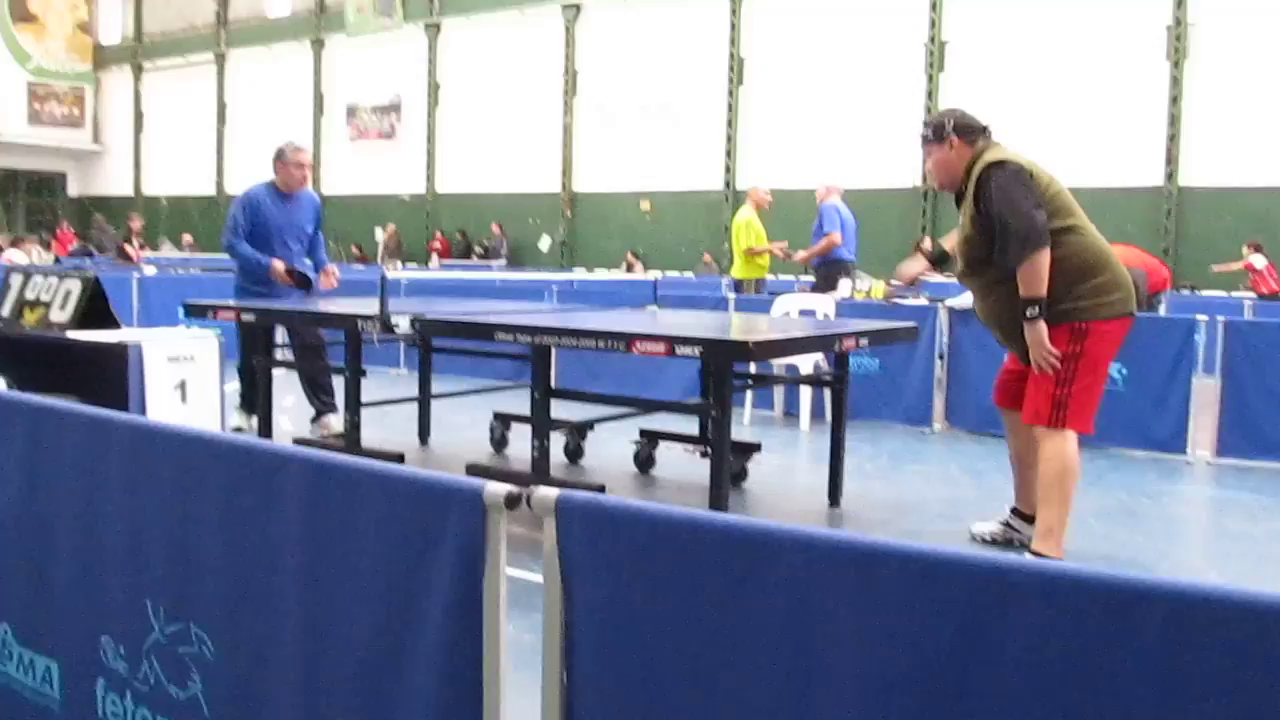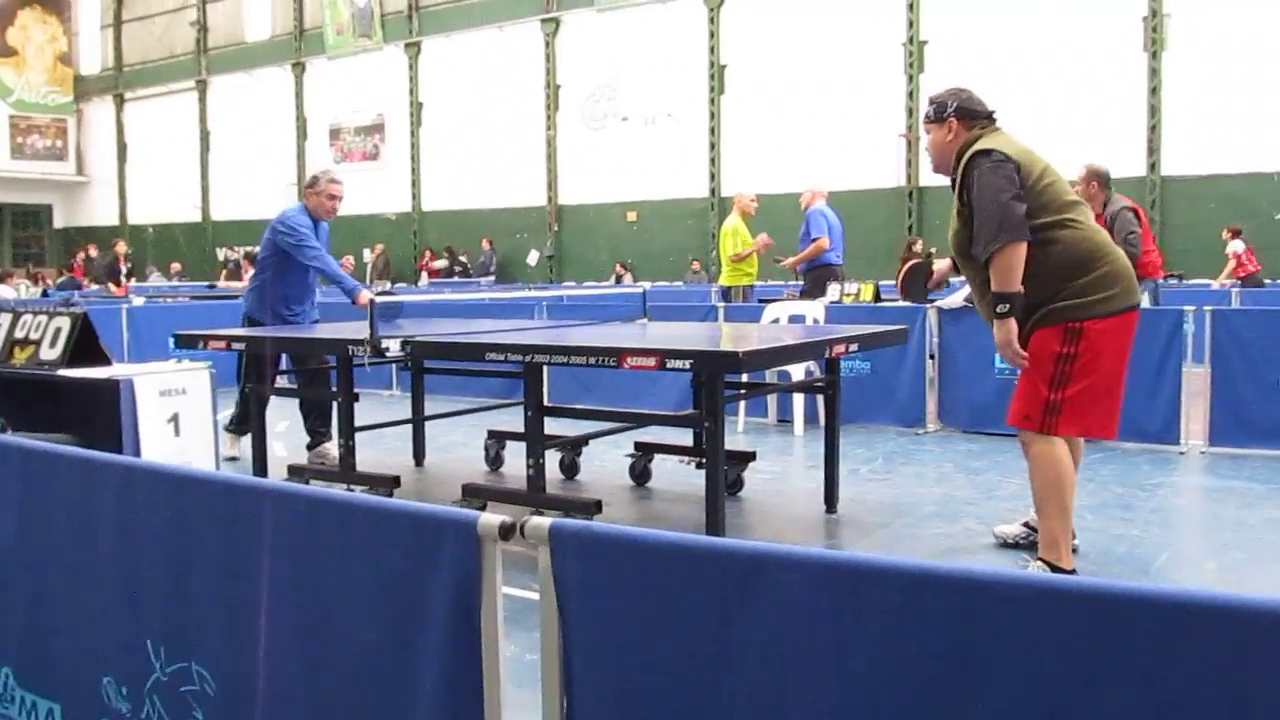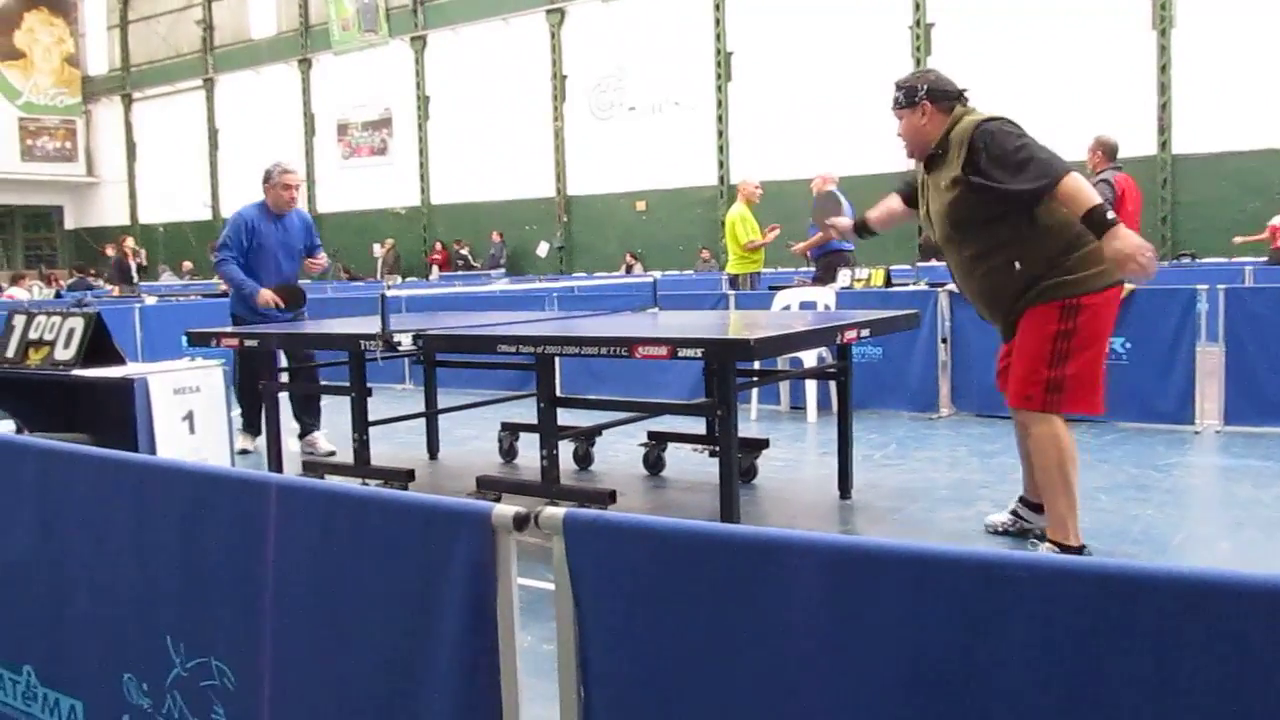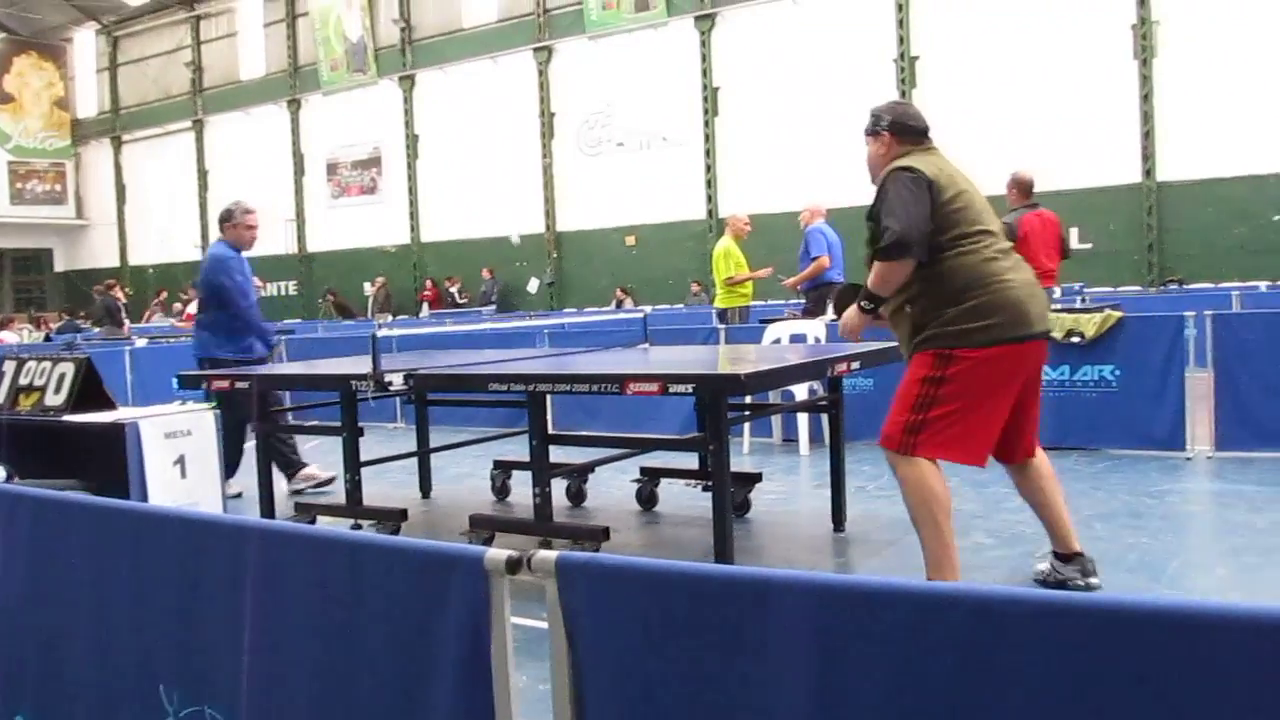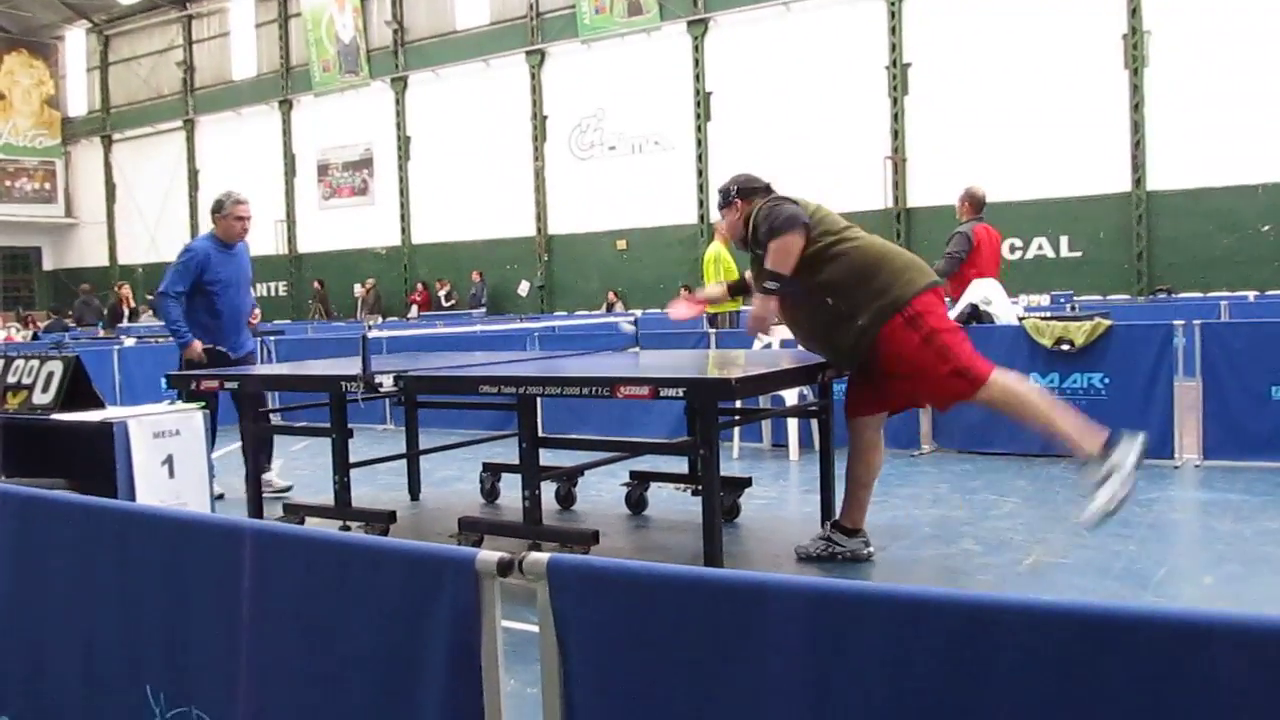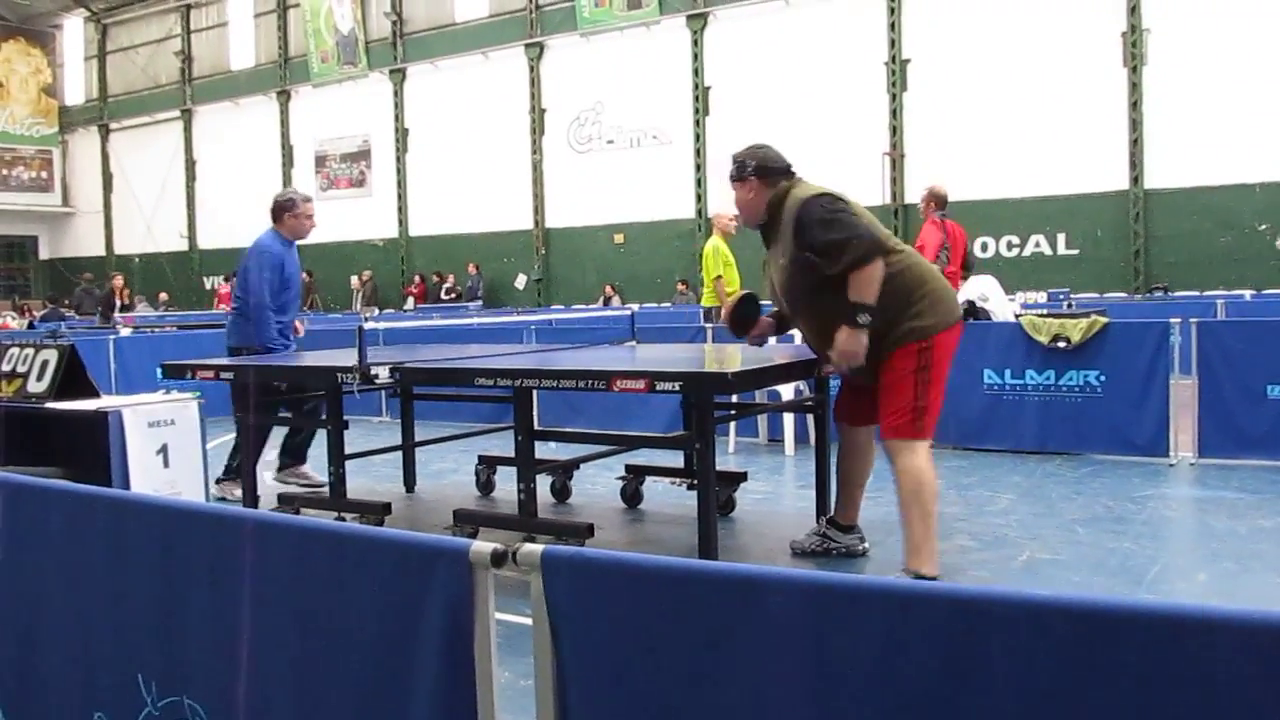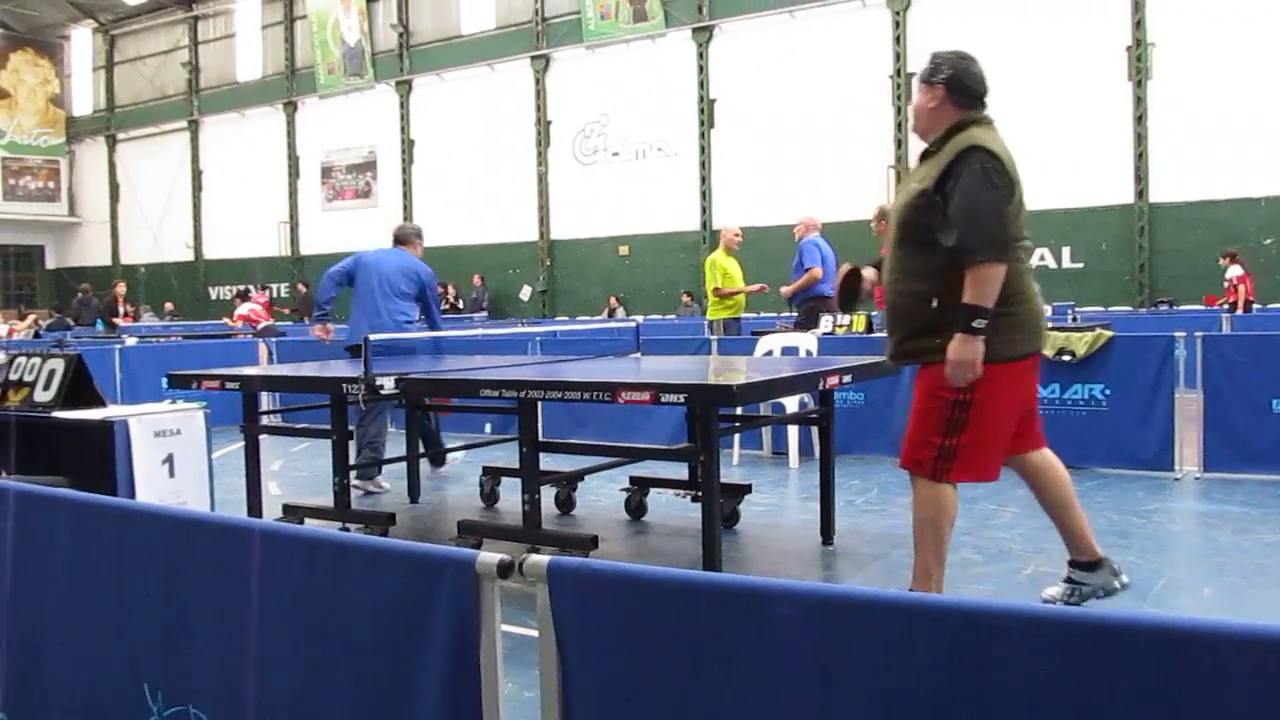
dt=0.7s
person 1, frame 1
left shoulder: (998, 174)
right shoulder: (984, 180)
left elbow: (1033, 246)
right elbow: (971, 236)
left wrist: (1033, 319)
right wrist: (929, 257)
left hip: (1080, 310)
right hip: (1049, 318)
left knee: (1051, 424)
right knee: (1018, 410)
left ankle: (1046, 556)
right ankle: (1025, 519)
person 1, frame 2
left shoulder: (985, 161)
right shoulder: (993, 157)
left elbow: (1009, 240)
left wrist: (1003, 315)
right wrist: (951, 264)
left hip: (1081, 305)
right hip: (1088, 301)
left knee: (1040, 429)
right knee: (1058, 423)
left ankle: (1058, 566)
right ankle: (1053, 526)
person 1, frame 3
left shoulder: (983, 135)
right shoulder: (939, 159)
left elbow: (1053, 175)
right elbow: (910, 199)
left wrist: (1108, 226)
right wrist: (860, 225)
left hip: (1067, 281)
right hip: (1034, 288)
left knee: (1035, 408)
right knee: (1023, 399)
left ankle: (1067, 543)
right ankle: (1037, 507)
person 1, frame 4
left shoulder: (904, 174)
right shoulder: (945, 174)
left elbow: (899, 248)
left wrist: (866, 305)
right wrist: (891, 305)
left hip: (972, 332)
right hip: (1018, 324)
left knee: (908, 450)
right knee: (1017, 449)
left ankle: (946, 589)
right ankle: (1071, 560)
person 1, frame 5
left shoulder: (769, 213)
right shoulder: (773, 221)
left elbow: (789, 234)
right elbow: (767, 273)
left wrist: (768, 292)
right wrist: (729, 290)
left hip: (899, 306)
right hip: (869, 326)
left knee: (978, 382)
right knee: (863, 424)
left ankle: (1101, 450)
right ankle: (848, 533)
person 1, frame 6
left shoulder: (808, 206)
right shoulder: (782, 224)
left elbow: (868, 254)
right elbow: (805, 302)
left wrist: (856, 324)
right wrist: (773, 325)
left hip: (915, 321)
right hip: (885, 330)
left knee: (902, 437)
right knee: (853, 425)
left ankle: (924, 575)
right ankle: (842, 528)
person 1, frame 7
left shoulder: (973, 156)
right shoulder: (956, 151)
left elbow: (988, 252)
left wrist: (970, 333)
right wrist: (883, 274)
left hip: (980, 342)
right hip: (1006, 335)
left knee: (931, 468)
right knee: (1026, 450)
left ankle: (924, 600)
right ankle: (1092, 566)
person 2, frame 1
left shoulder: (311, 201)
right shoulder: (253, 199)
right elbow: (232, 242)
left wrist: (323, 265)
right wrist: (267, 266)
left hip: (298, 293)
right hip: (255, 293)
left knee: (313, 353)
right knee: (253, 357)
left ankle: (325, 416)
right ankle: (247, 409)
person 2, frame 2
left shoulder: (322, 225)
right shoulder: (291, 221)
right elbow: (316, 261)
left wrist: (340, 266)
right wrist: (356, 290)
left hip: (303, 316)
right hip: (265, 315)
left knee: (318, 380)
right knee: (256, 383)
left ankle: (320, 443)
right ankle: (235, 431)
person 2, frame 3
left shoulder: (303, 219)
right shoulder: (245, 219)
left elbow: (315, 250)
right elbow: (223, 261)
left wrist: (319, 260)
right wrist: (254, 290)
left hip: (290, 311)
right hip: (250, 314)
left knee: (305, 372)
right knee: (251, 377)
left ankle: (310, 433)
right ankle: (249, 430)
person 2, frame 4
left shoulder: (225, 255)
right shoulder: (225, 259)
right elbow: (244, 307)
left wrist: (248, 286)
right wrist: (270, 340)
left hip: (246, 352)
right hip: (221, 355)
left knee: (272, 411)
right knee: (233, 421)
left ankle: (296, 471)
right ankle: (219, 479)
person 2, frame 5
left shoulder: (242, 249)
right shoulder: (198, 252)
right elbow: (166, 296)
left wrist: (252, 306)
right wrist: (186, 339)
left hip: (241, 348)
right hip: (203, 352)
left knee: (257, 410)
left ankle: (259, 472)
person 2, frame 6
left shoulder: (288, 246)
right shoulder: (267, 250)
right elbow: (258, 306)
left wrist: (289, 319)
right wrist: (274, 351)
left hip: (279, 345)
right hip: (253, 347)
left knee: (310, 400)
right knee: (256, 417)
left ankle: (292, 465)
right ankle: (230, 480)
person 2, frame 7
left shoulder: (365, 258)
right shoulder: (421, 270)
left elbow: (331, 278)
right elbow: (433, 318)
left wrist: (321, 316)
left hip: (360, 342)
left knee: (371, 408)
left ankle: (367, 472)
right ankle: (438, 457)
